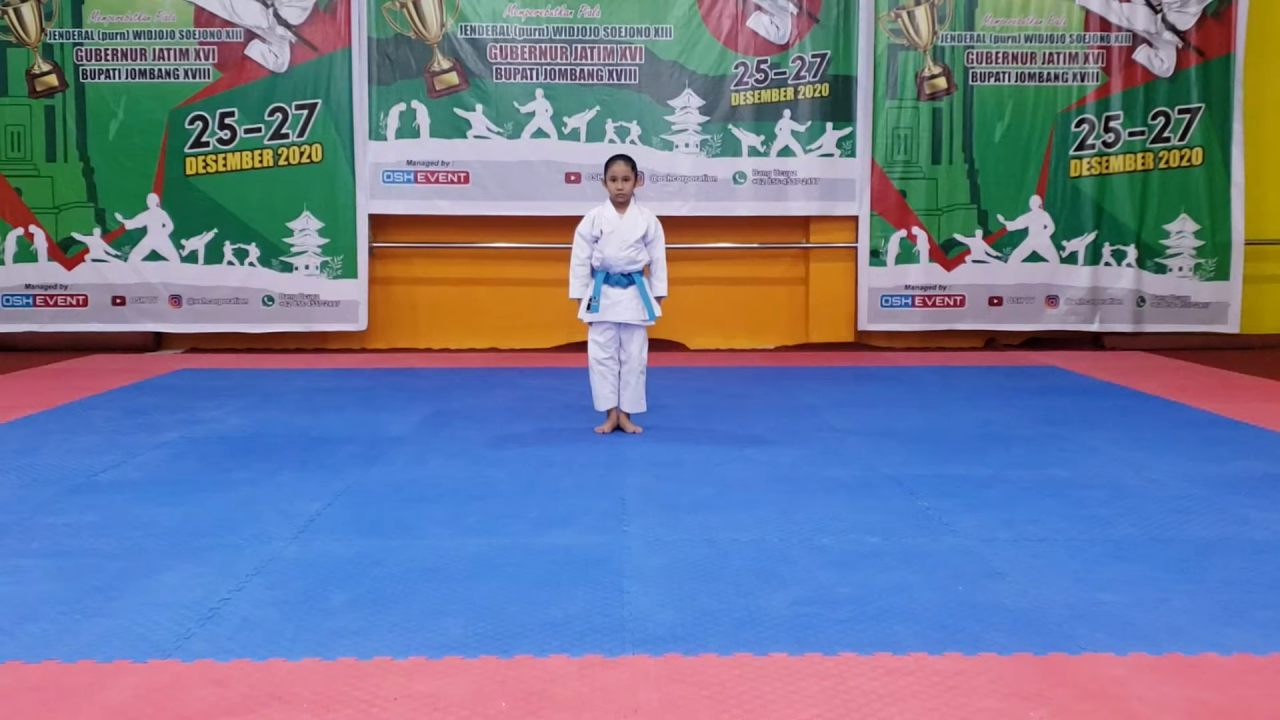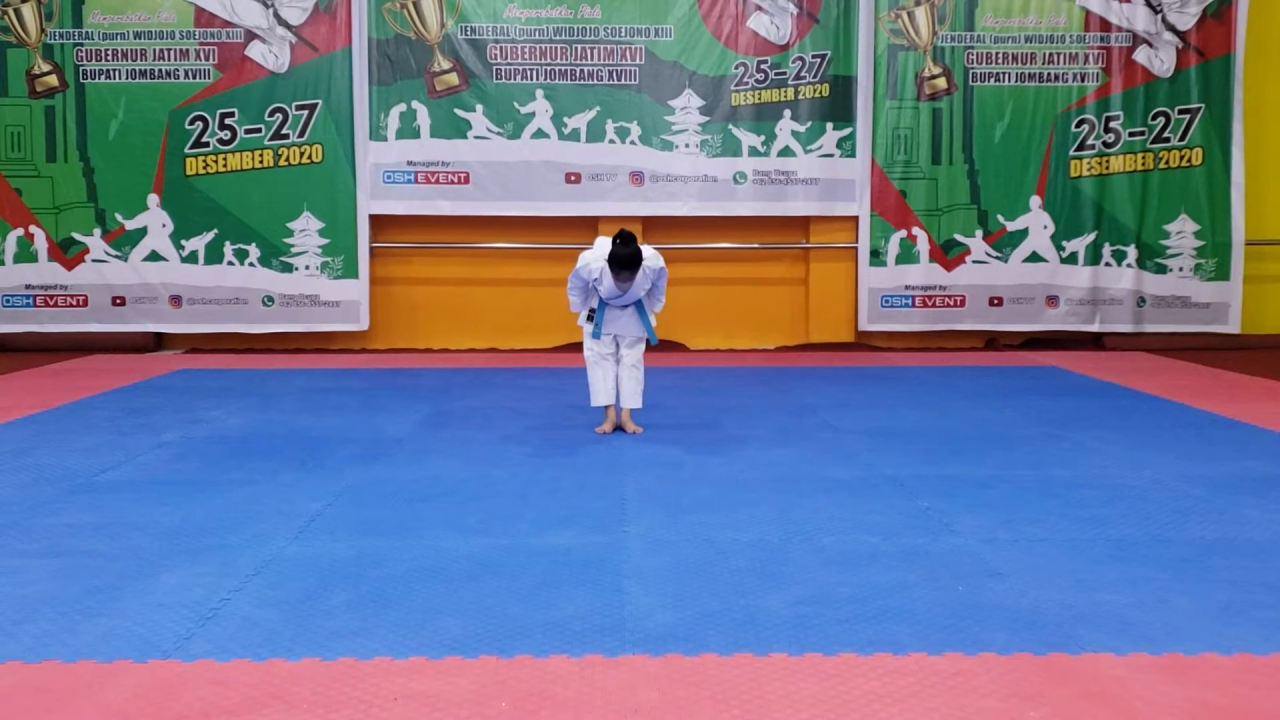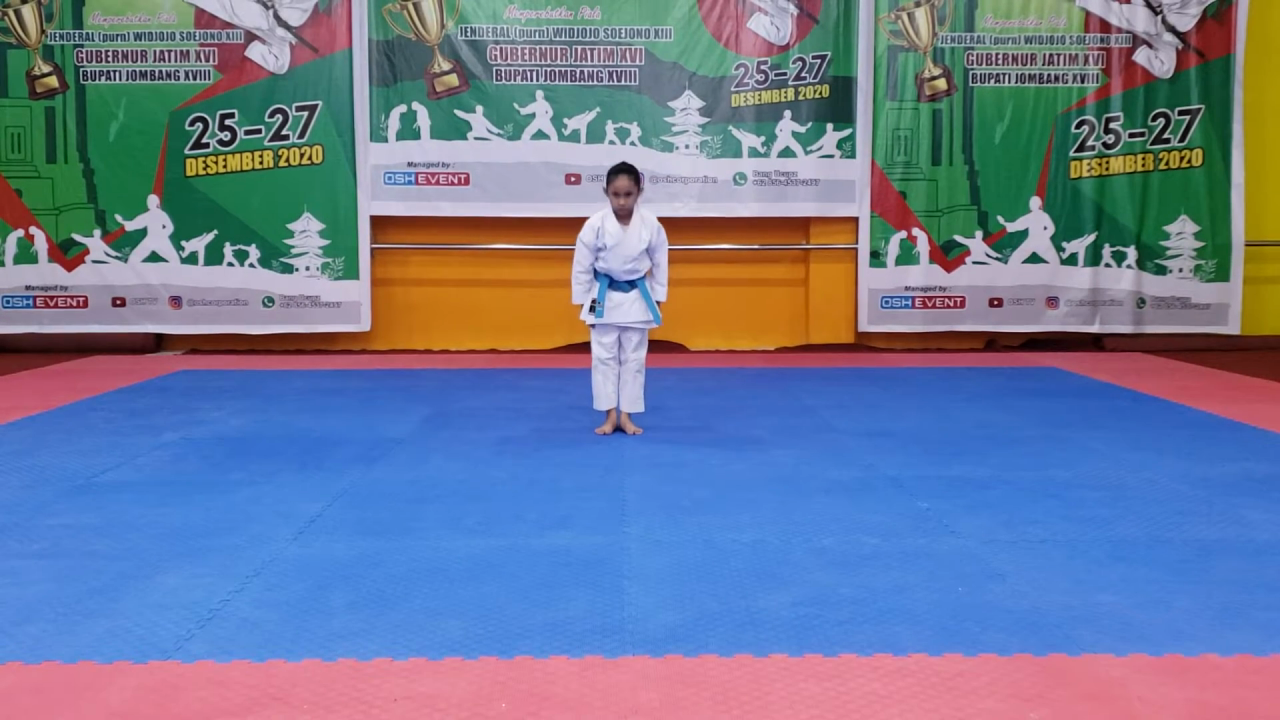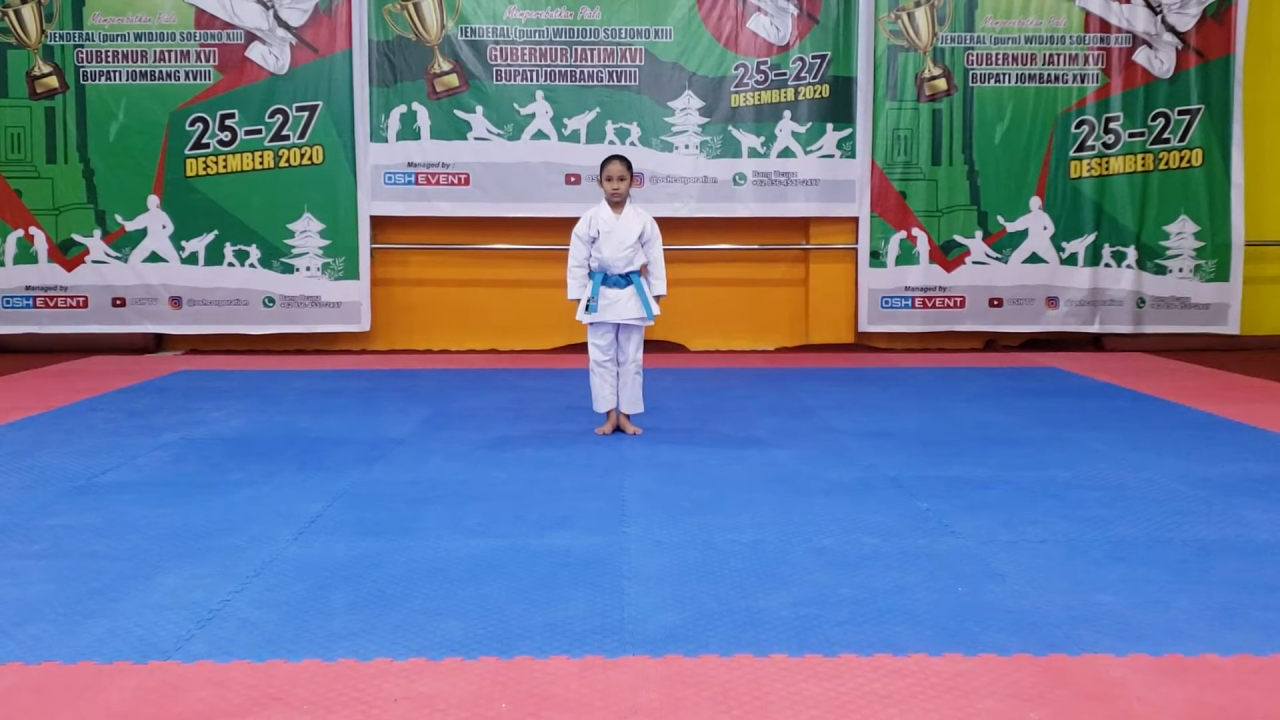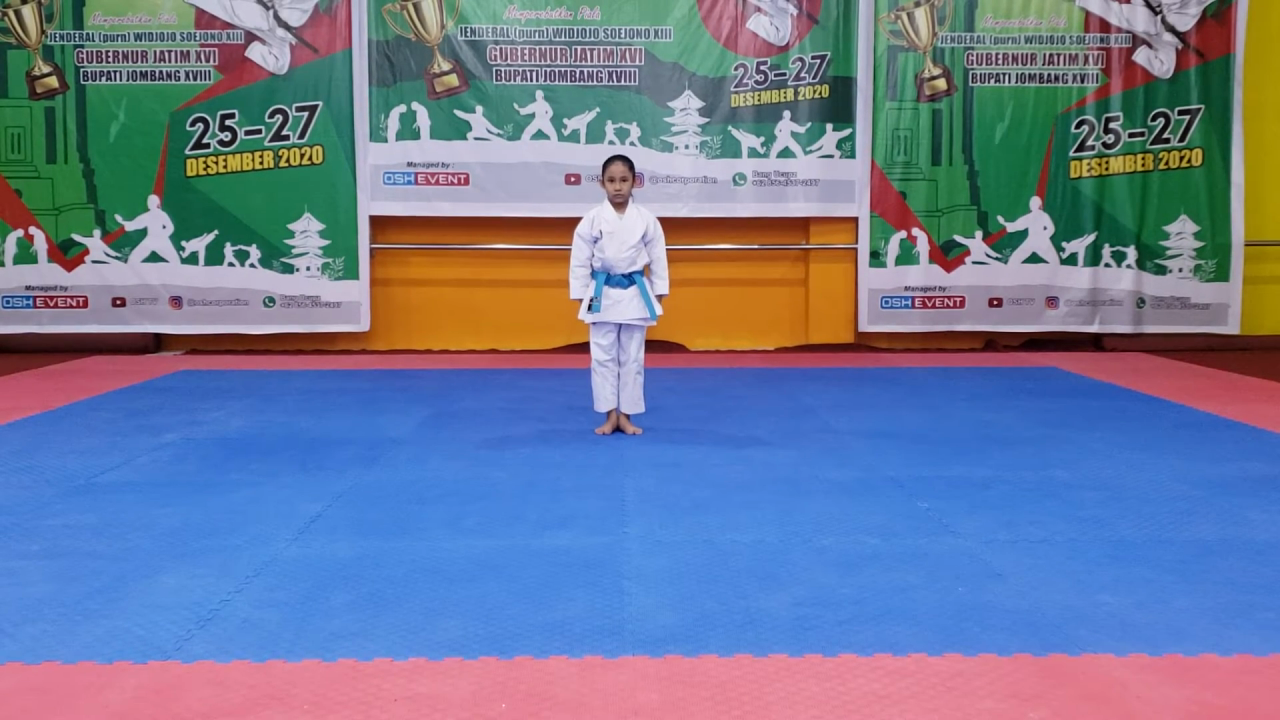
dt=1s
person 1, frame 1
left shoulder: (648, 220)
right shoulder: (592, 219)
left elbow: (657, 261)
right elbow: (580, 261)
left wrist: (657, 299)
right wrist: (582, 300)
left hip: (635, 295)
right hip: (602, 294)
left knee: (634, 357)
right knee: (602, 356)
left ankle: (626, 414)
right ankle: (610, 414)
person 1, frame 2
left shoulder: (654, 264)
right shoulder: (590, 264)
left elbow: (658, 289)
right elbow: (575, 286)
left wrist: (650, 312)
right wrist: (585, 311)
left hip: (634, 312)
right hip: (600, 312)
left knee: (632, 358)
right knee: (600, 357)
left ankle: (626, 416)
right ankle: (610, 415)
person 1, frame 3
left shoulder: (651, 225)
right shoulder: (594, 225)
left elbow: (660, 265)
right elbow: (582, 267)
left wrist: (656, 301)
right wrist: (584, 304)
left hip: (637, 299)
right hip: (604, 298)
left knee: (634, 359)
right knee: (604, 357)
left ankle: (626, 415)
right ankle: (610, 415)
person 1, frame 4
left shoulder: (644, 221)
right shoulder: (589, 220)
left elbow: (655, 260)
right elbow: (578, 262)
left wrist: (655, 298)
right wrist: (580, 299)
left hip: (633, 295)
right hip: (600, 296)
left knee: (631, 358)
right knee: (602, 357)
left ankle: (626, 415)
right ankle: (610, 415)
person 1, frame 5
left shoulder: (647, 220)
right shoulder: (592, 220)
left elbow: (658, 259)
right elbow: (580, 262)
left wrist: (657, 296)
right wrist: (583, 299)
left hip: (635, 295)
right hip: (602, 295)
left knee: (632, 358)
right knee: (603, 357)
left ankle: (626, 415)
right ankle: (610, 415)
